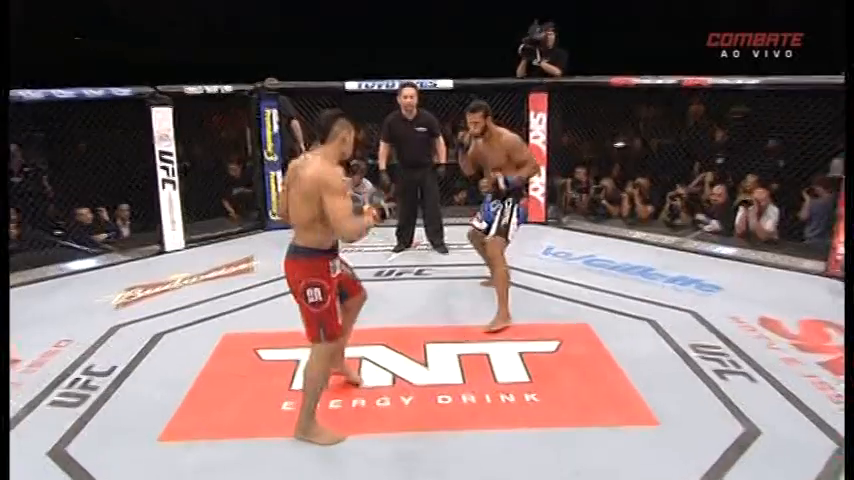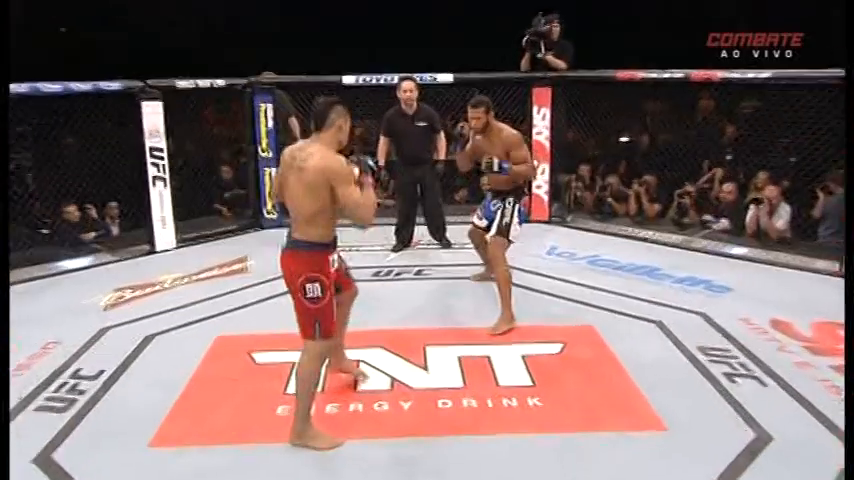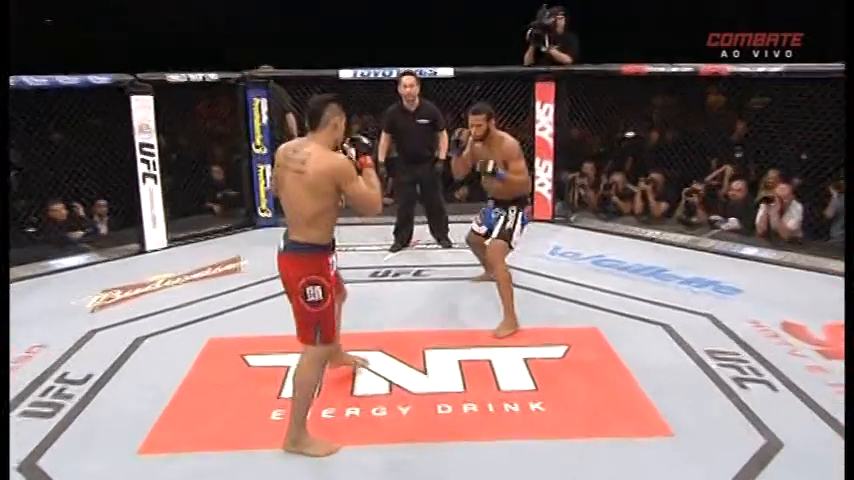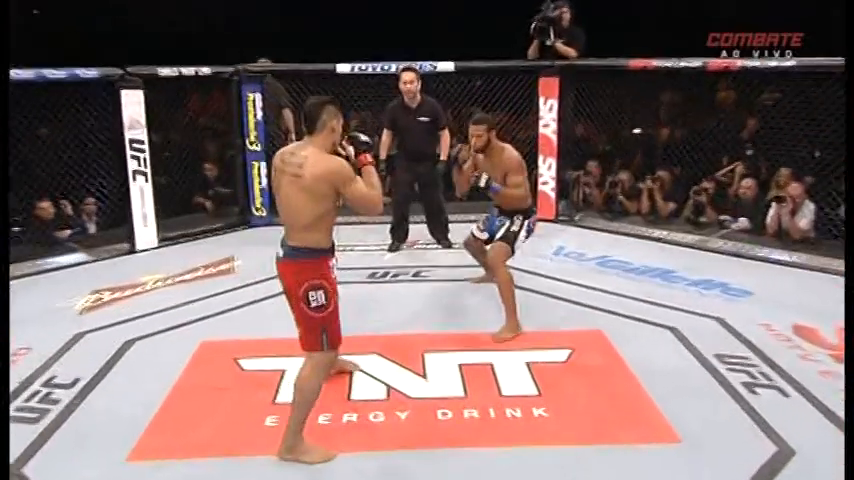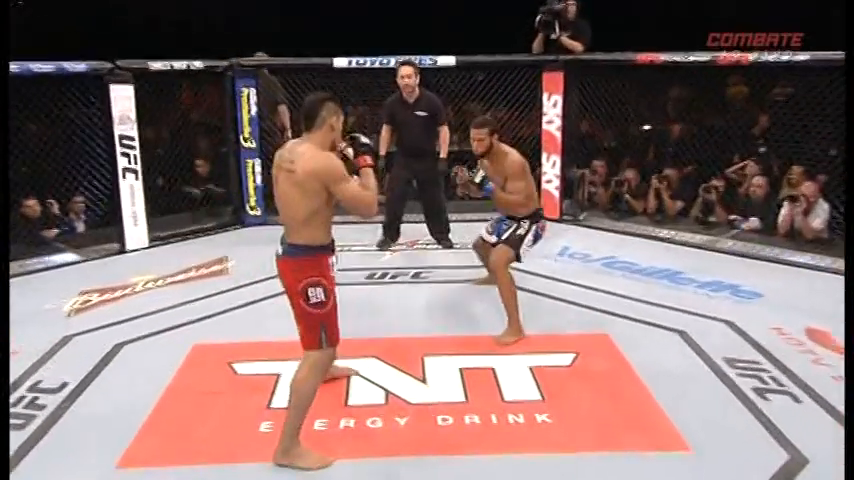
dt=0.1s
person 1, frame 1
left shoulder: (298, 164)
right shoulder: (330, 174)
left elbow: (283, 211)
right elbow: (347, 231)
right wrist: (370, 215)
left hip: (322, 257)
right hip: (310, 265)
left knee: (355, 297)
right knee: (326, 345)
left ankle: (338, 365)
right ankle: (306, 426)
person 1, frame 2
left shoulder: (292, 152)
right shoulder: (334, 164)
left elbow: (280, 194)
right elbow: (364, 217)
right wrist: (366, 182)
left hip: (319, 250)
right hip: (309, 258)
left knee: (347, 293)
right knee: (318, 343)
left ankle: (339, 358)
right ankle: (301, 429)
person 1, frame 3
left shoulder: (285, 151)
right shoulder: (335, 163)
right elbow: (373, 206)
right wrist: (364, 160)
left hip: (294, 247)
right hip: (309, 260)
left knee: (338, 297)
right knee: (318, 347)
left ankle: (336, 354)
right ankle: (296, 436)
person 1, frame 4
left shoulder: (283, 156)
right shoulder: (333, 167)
right elbow: (374, 206)
right wrist: (364, 159)
left hip: (293, 253)
right hip: (308, 264)
right knee: (320, 353)
left ankle: (331, 361)
right ankle: (292, 443)
person 1, frame 5
left shoulder: (287, 152)
right shoulder: (324, 162)
right elbow: (367, 208)
right wrist: (364, 162)
left hip: (301, 253)
right hip: (307, 262)
left knee: (326, 309)
right knee: (320, 350)
left ankle: (324, 369)
right ankle: (289, 448)
person 2, frame 1
left shoulder: (509, 140)
right shoulder: (477, 140)
left elbow: (534, 166)
right elbow: (468, 171)
left wrist: (511, 180)
right wrist: (463, 150)
left hip: (511, 199)
right hip: (492, 197)
left knee: (494, 251)
right knee: (475, 236)
left ankle: (503, 314)
right ankle: (496, 276)
person 2, frame 2
left shoulder: (509, 136)
right shoulder: (476, 135)
left elbow: (530, 170)
right elbow: (464, 166)
left wrist: (503, 167)
left hip: (512, 198)
right hip: (493, 195)
left knee: (495, 251)
right knee: (475, 233)
left ankle: (507, 315)
right ankle: (490, 271)
person 2, frame 3
left shoulder: (509, 146)
right shoulder: (475, 144)
left elbow: (526, 184)
right elbow: (458, 174)
left wrist: (497, 173)
right wrist: (457, 150)
left hip: (515, 208)
right hip: (495, 204)
left knee: (494, 254)
right knee: (473, 238)
left ankle: (510, 320)
right ankle: (490, 272)
person 2, frame 4
left shoulder: (510, 158)
right shoulder: (477, 155)
left elbow: (523, 197)
right elbow: (461, 189)
left wrist: (492, 186)
right wrist: (459, 165)
left hip: (519, 217)
right hip: (500, 212)
left knee: (495, 257)
right knee: (472, 243)
left ankle: (512, 324)
right ankle: (491, 274)
person 2, frame 5
left shoulder: (512, 162)
right shoulder: (487, 158)
left elbow: (519, 204)
right elbow: (478, 191)
left wrist: (486, 186)
right wrist: (465, 181)
left hip: (529, 222)
right hip: (512, 218)
left knee: (497, 262)
right knee: (480, 245)
left ankle: (514, 328)
right ankle: (493, 276)
person 3, frame 1
left shoulder: (428, 118)
right shoulder: (391, 121)
left elbow: (438, 140)
right elbow: (384, 146)
left wrist: (442, 164)
right wrist: (383, 171)
left hip: (427, 169)
right hip: (405, 171)
left knee: (432, 206)
right knee: (406, 208)
right ankle: (404, 240)
person 3, frame 2
left shoulder: (428, 113)
right shoulder: (391, 116)
left elbow: (439, 136)
right elbow: (384, 141)
left wrist: (441, 160)
right wrist: (381, 166)
left hip: (427, 166)
right hip: (404, 167)
left knee: (433, 203)
right knee: (405, 206)
left ankle: (440, 235)
right ankle: (403, 239)
person 3, frame 3
left shoulder: (430, 109)
right shoulder: (392, 112)
left elbow: (442, 135)
right elbow: (385, 137)
left wrist: (441, 159)
right wrist: (381, 163)
left hip: (428, 164)
right hip: (405, 165)
left knee: (434, 203)
right knee: (403, 204)
left ankle: (442, 236)
right ankle: (401, 239)
person 3, frame 4
left shoulder: (432, 106)
right shoulder: (394, 108)
left elbow: (444, 133)
right elbow: (387, 134)
left wrist: (442, 160)
right wrist: (382, 160)
left hip: (428, 163)
right hip: (404, 162)
left knee: (434, 202)
right knee: (399, 201)
left ankle: (442, 236)
right ankle: (398, 238)
person 3, frame 5
left shoulder: (431, 101)
right shoulder: (392, 103)
left elbow: (443, 130)
right elbow: (386, 129)
left wrist: (442, 158)
right wrist: (380, 156)
left hip: (427, 160)
right hip: (402, 159)
left knee: (434, 200)
right knee: (393, 197)
left ankle: (442, 235)
right ankle: (389, 235)
